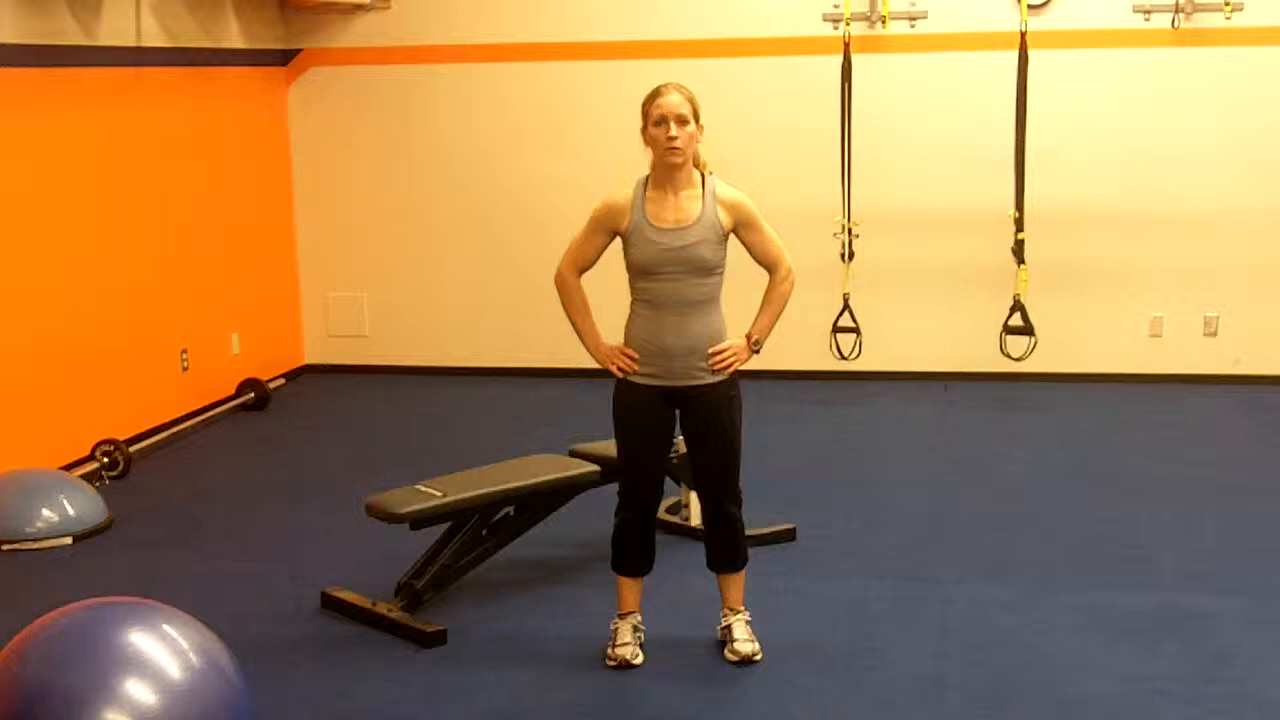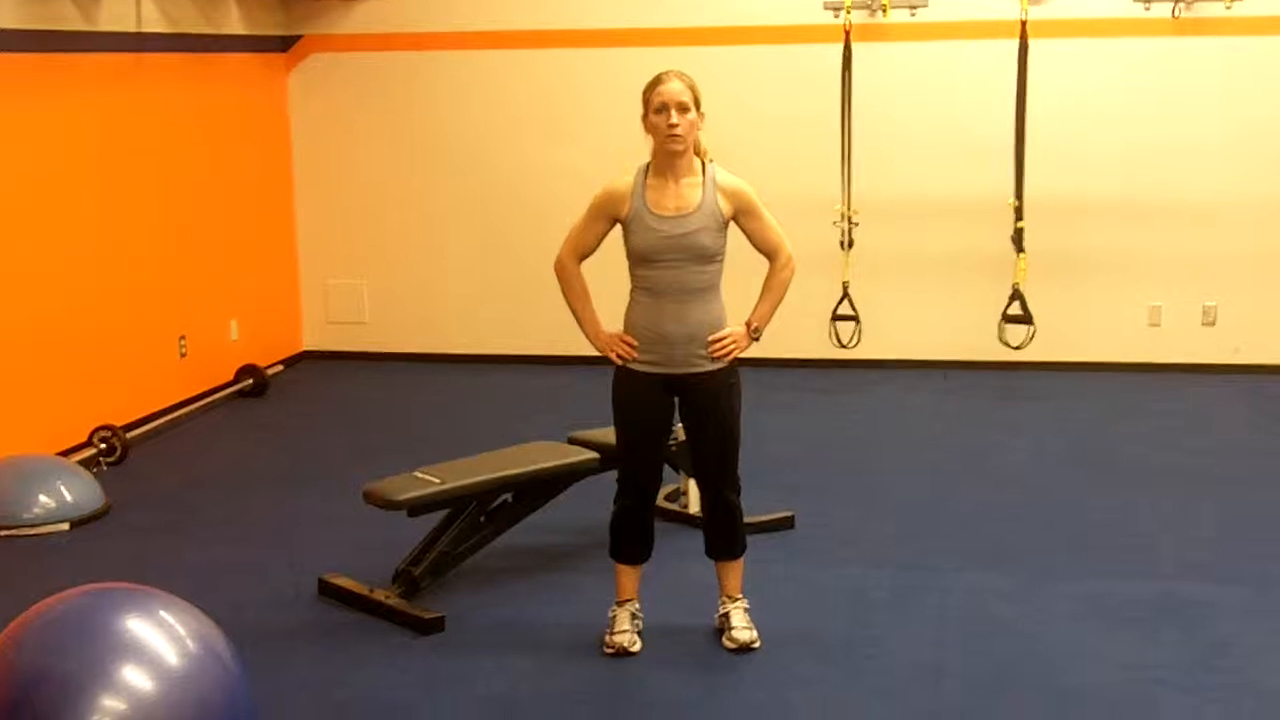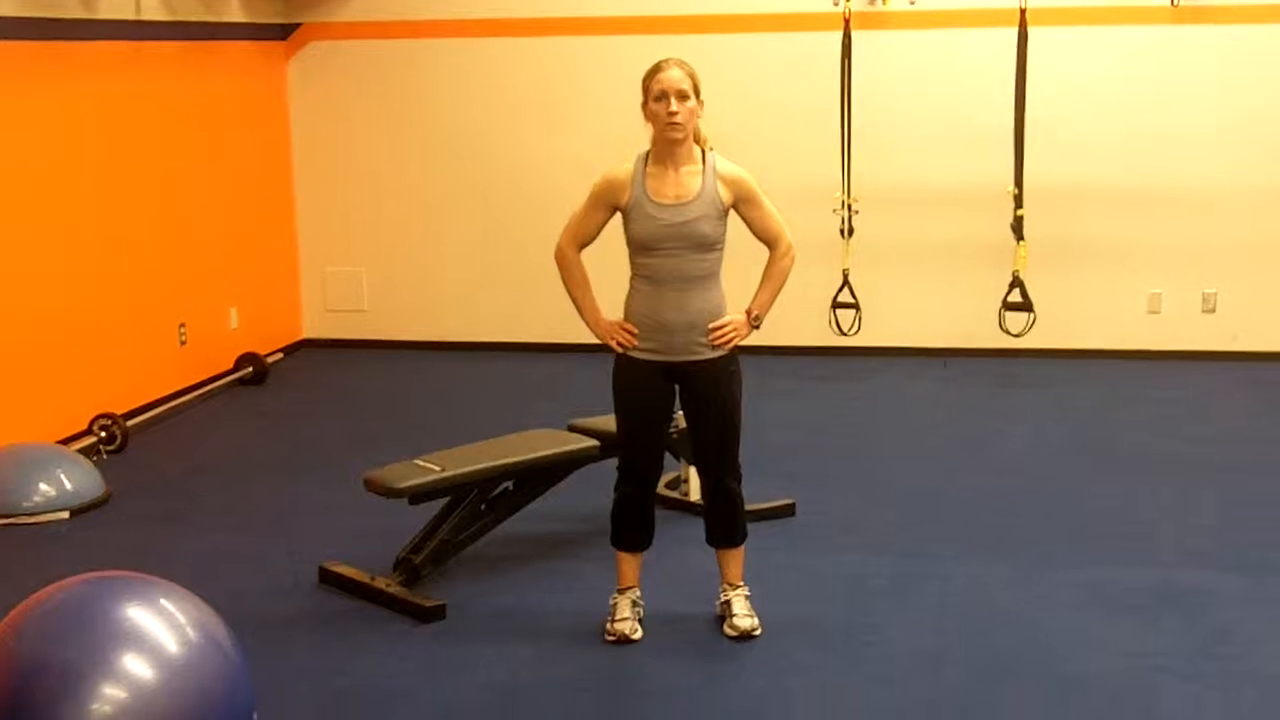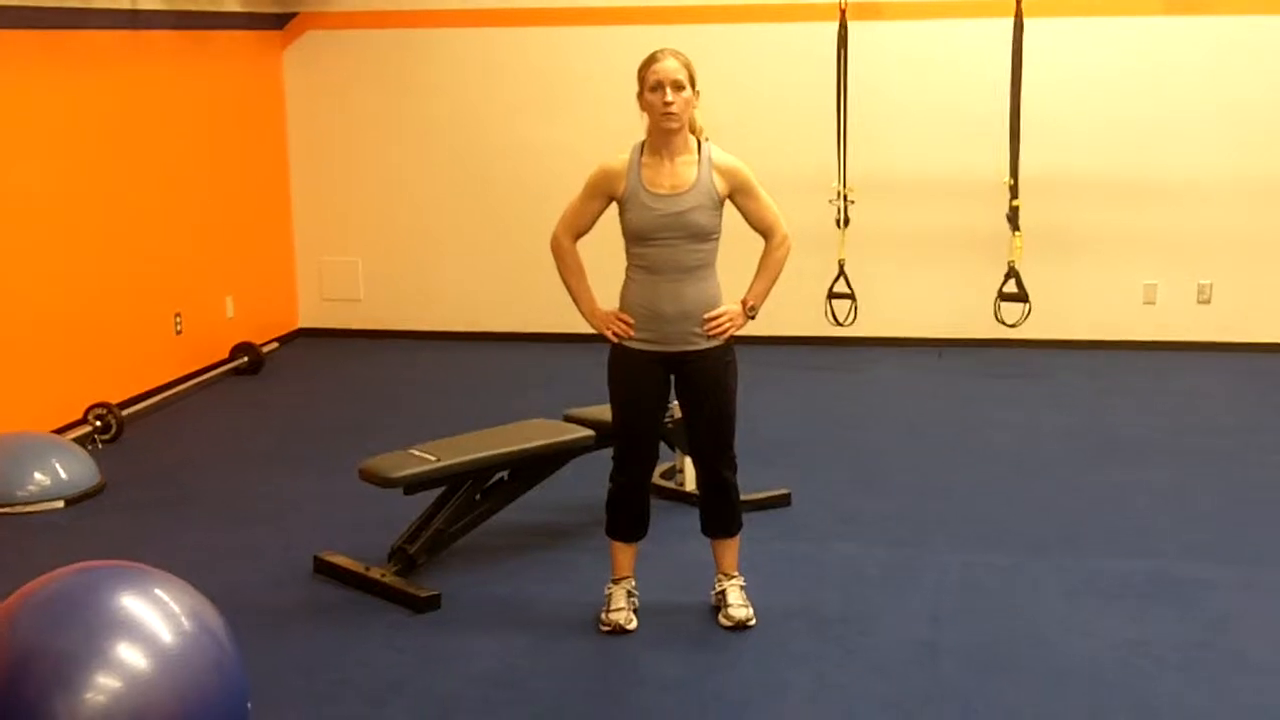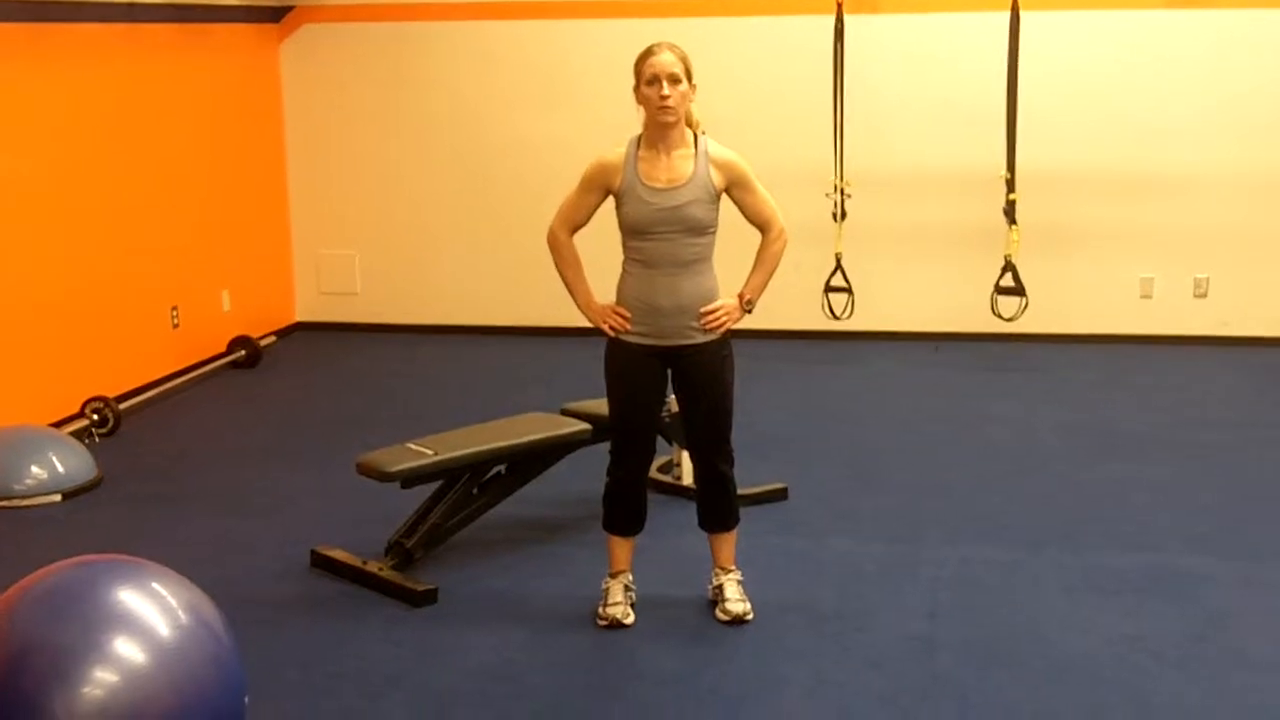
dt=0.2s
person 1, frame 1
left shoulder: (728, 203)
right shoulder: (620, 206)
left elbow: (783, 272)
right elbow: (567, 274)
left wrist: (752, 342)
right wrist: (597, 346)
left hip: (710, 378)
right hip: (642, 380)
left knee: (722, 499)
right knee: (637, 500)
left ankle: (735, 618)
right ankle: (627, 622)
person 1, frame 2
left shoulder: (728, 190)
right shoulder: (621, 193)
left elbow: (783, 260)
right elbow: (567, 260)
left wrist: (752, 328)
right wrist: (596, 333)
left hip: (710, 365)
right hip: (641, 367)
left knee: (720, 486)
right knee: (636, 488)
left ankle: (732, 604)
right ankle: (625, 608)
person 1, frame 3
left shoulder: (728, 178)
right shoulder: (621, 181)
left elbow: (783, 248)
right elbow: (567, 248)
left wrist: (753, 317)
right wrist: (596, 320)
left hip: (710, 353)
right hip: (641, 355)
left knee: (721, 474)
right knee: (637, 475)
left ankle: (734, 592)
right ankle: (627, 596)
person 1, frame 4
left shoulder: (723, 168)
right shoulder: (616, 172)
left elbow: (778, 238)
right elbow: (563, 239)
left wrist: (748, 307)
right wrist: (592, 311)
left hip: (706, 343)
right hip: (637, 345)
left knee: (716, 464)
right knee: (631, 465)
left ankle: (729, 582)
right ankle: (621, 586)
person 1, frame 5
left shoulder: (720, 162)
right shoulder: (613, 165)
left elbow: (775, 232)
right elbow: (560, 232)
left wrist: (745, 301)
right wrist: (588, 305)
left hip: (703, 337)
right hip: (634, 339)
left knee: (713, 458)
right knee: (629, 460)
left ankle: (726, 577)
right ankle: (618, 581)
